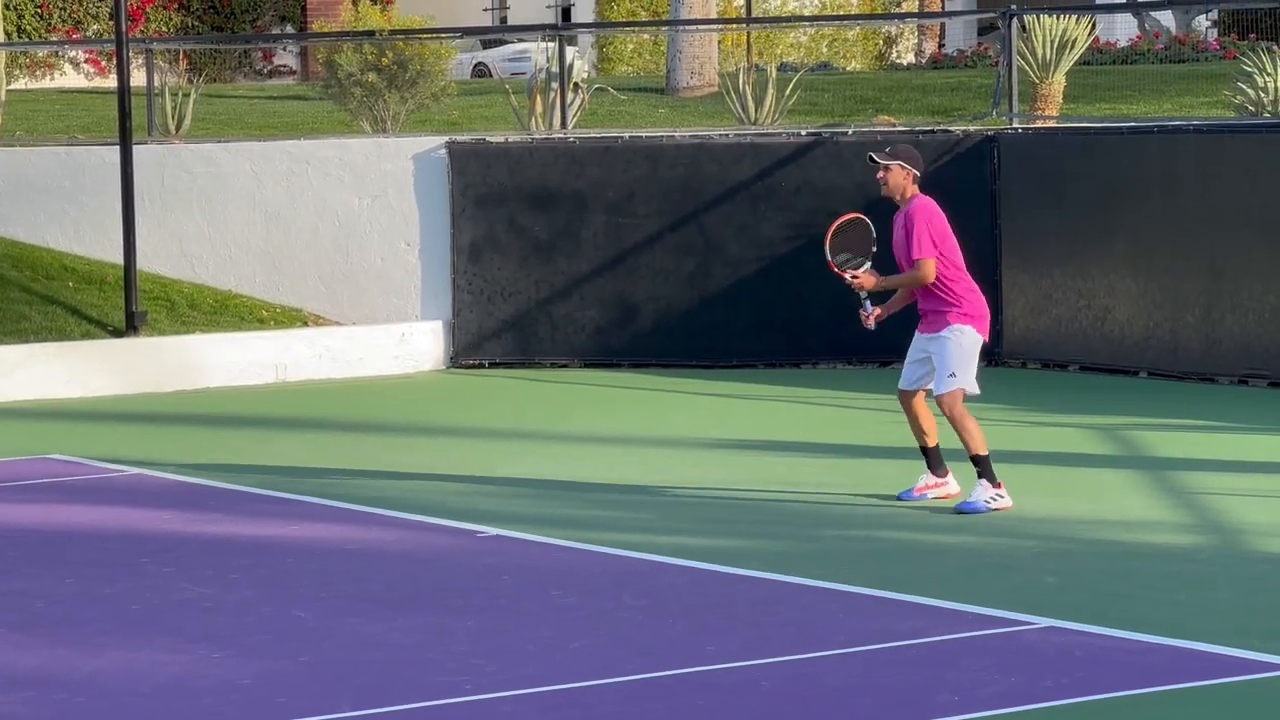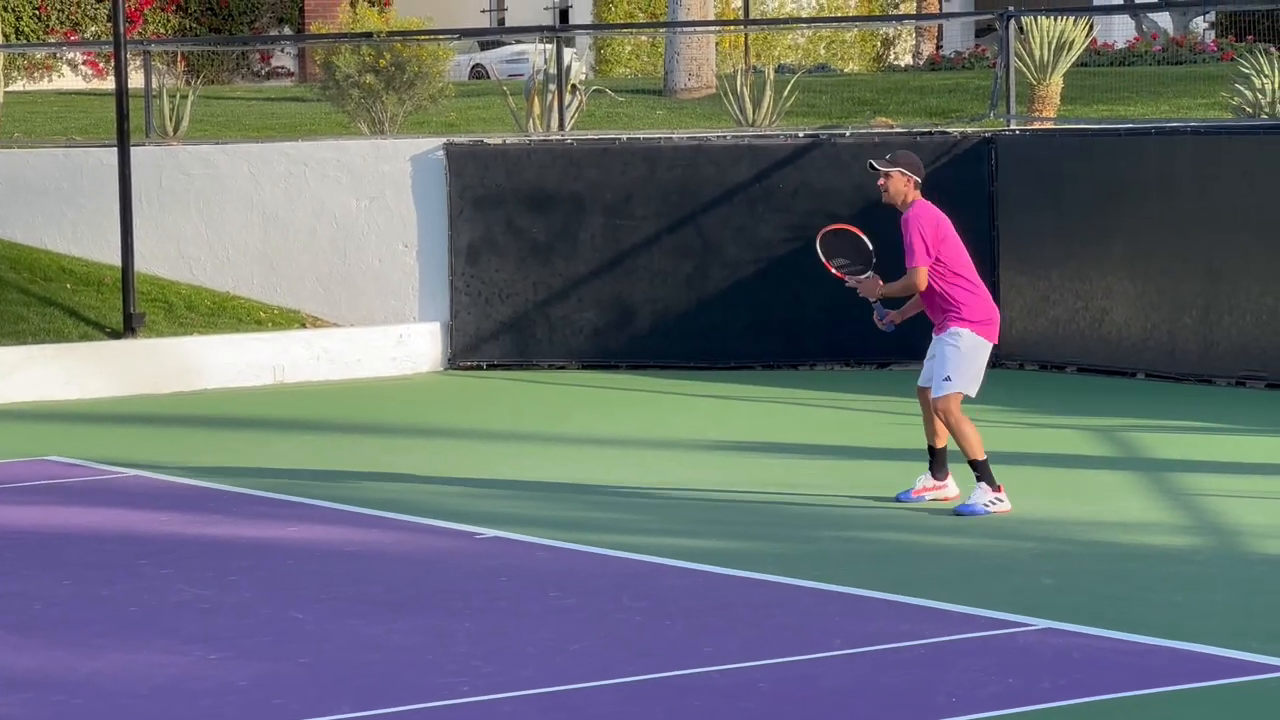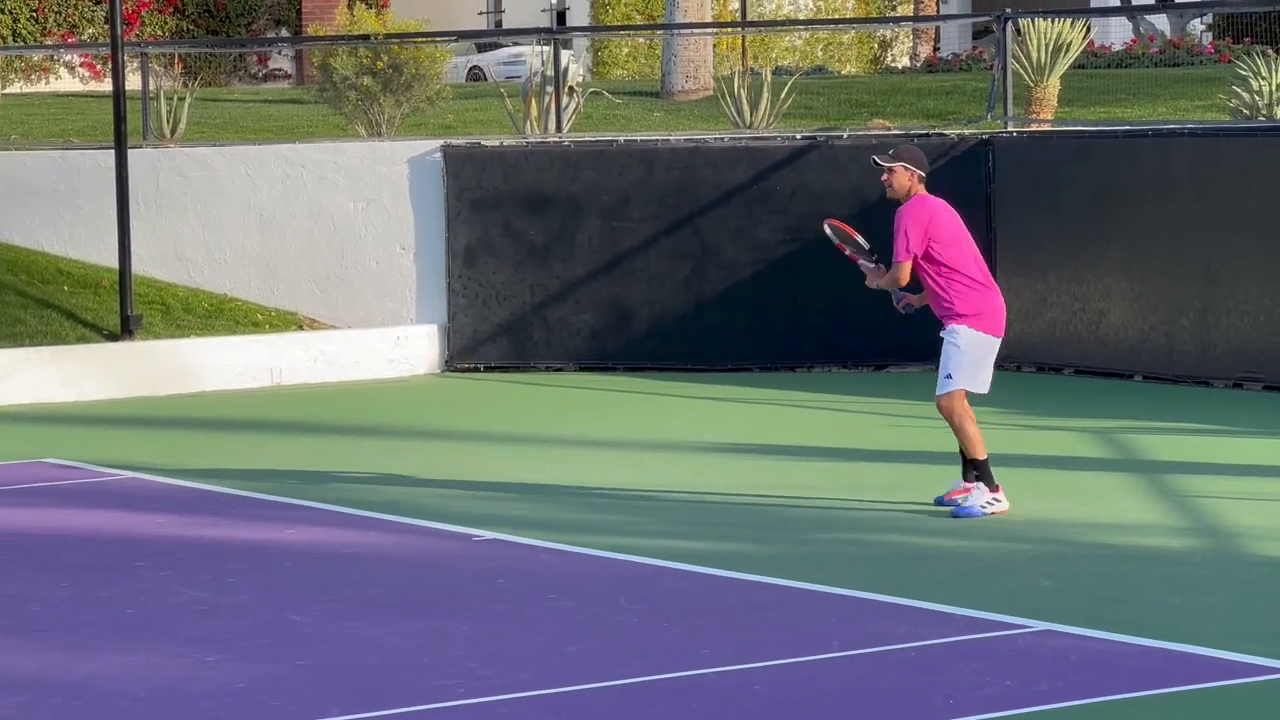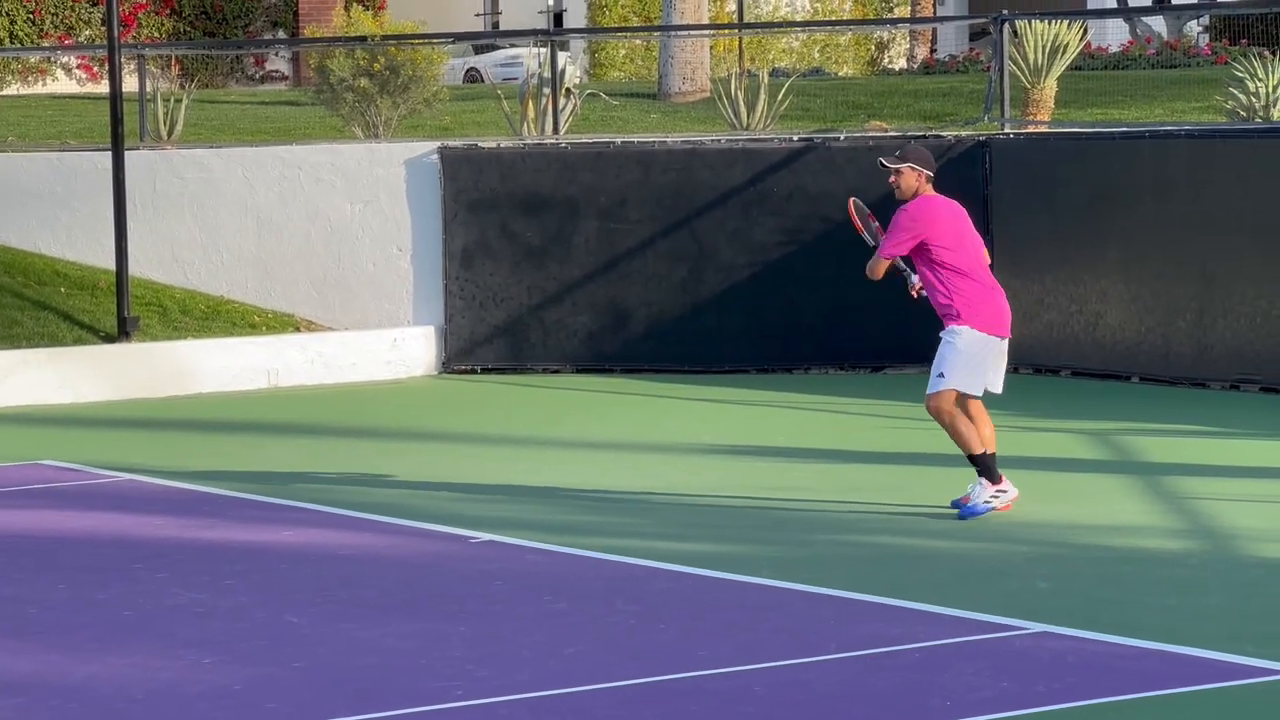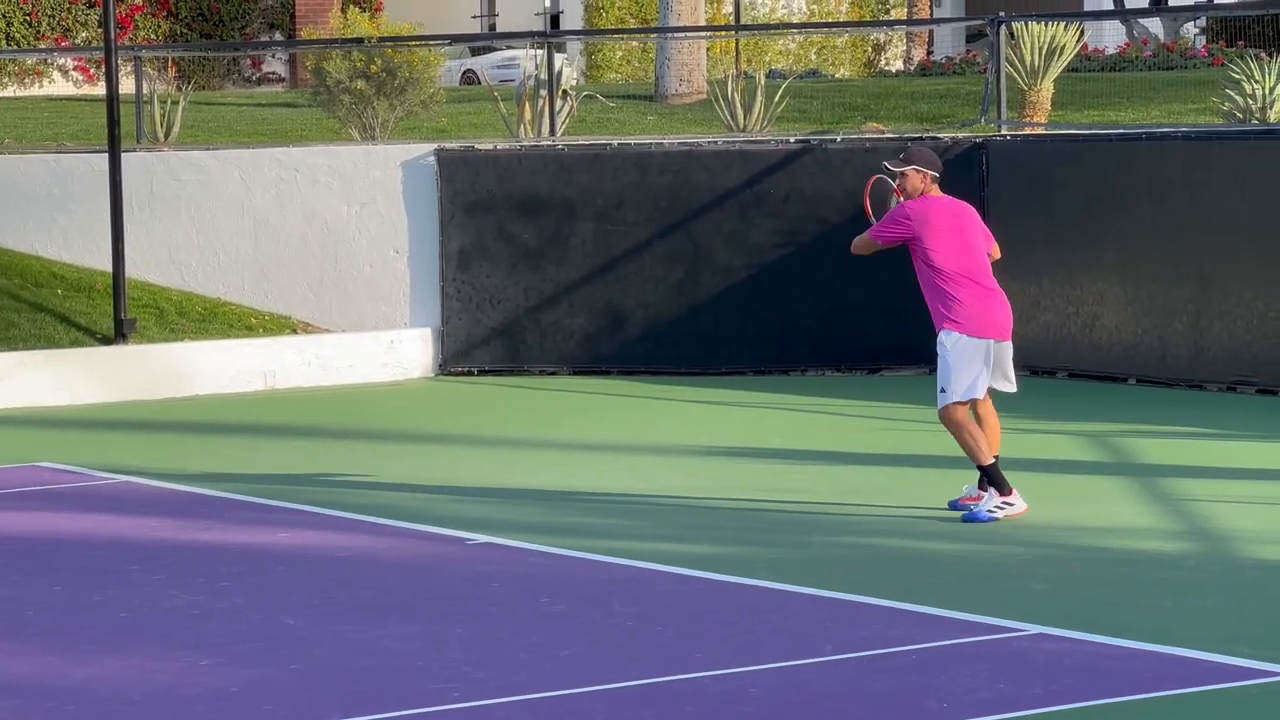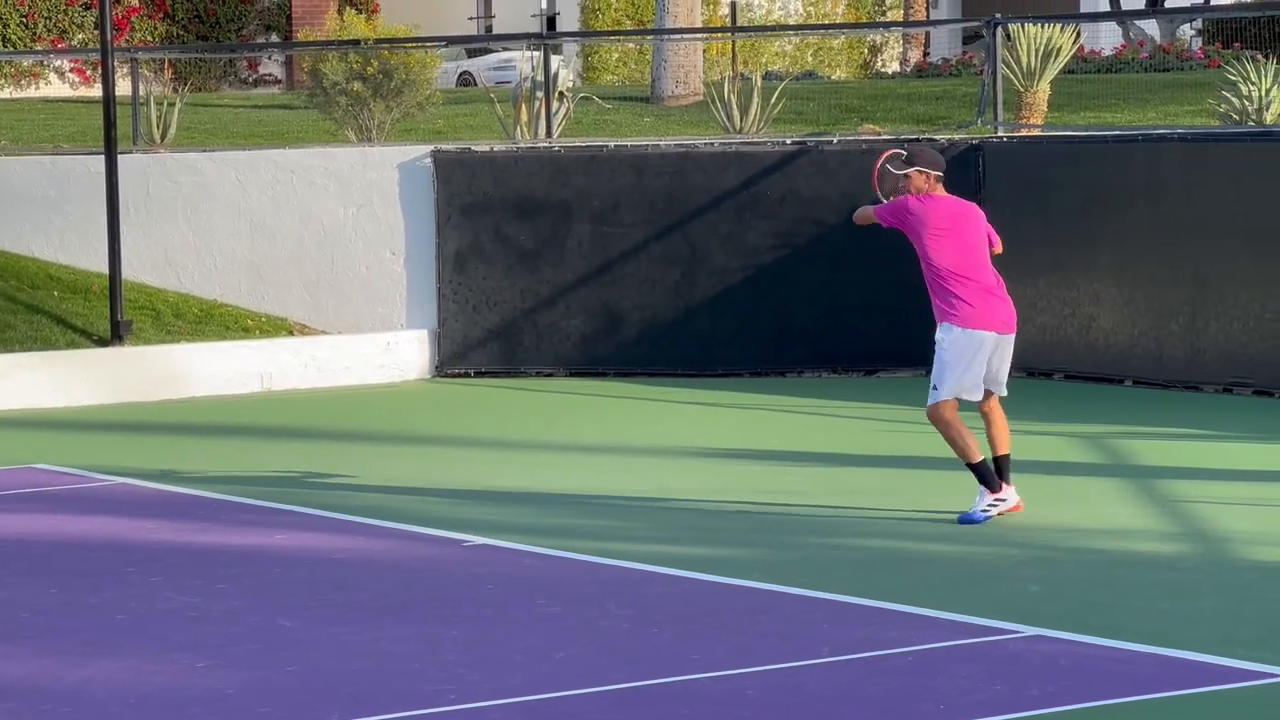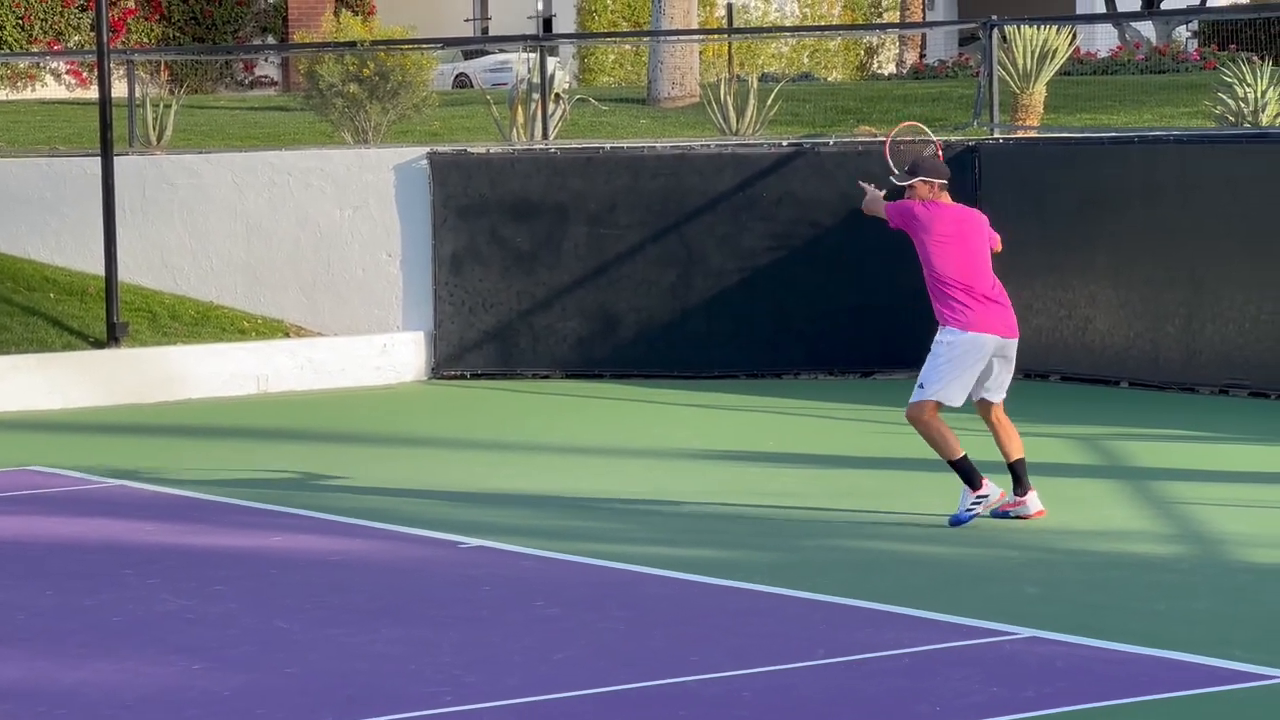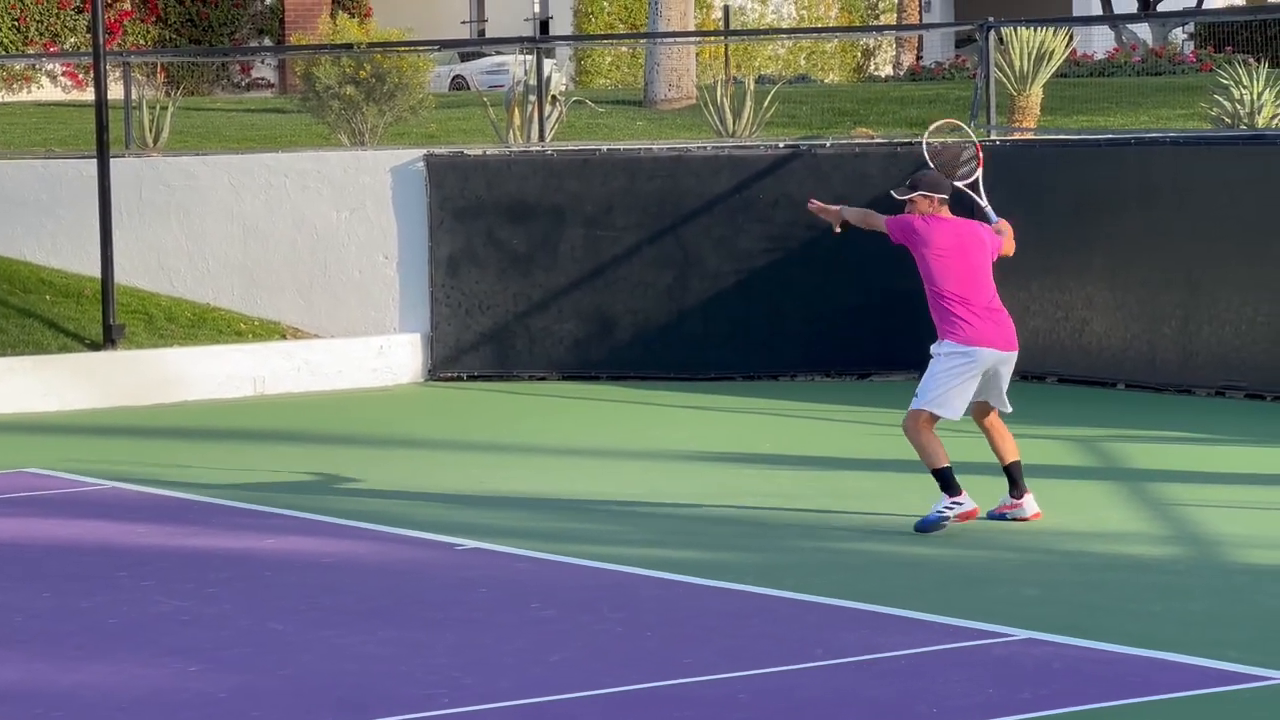
dt=0.1s
person 1, frame 1
left shoulder: (920, 211)
right shoulder: (904, 216)
left elbow: (926, 274)
left wrist: (879, 281)
right wrist: (882, 310)
left hip: (960, 318)
right hip: (933, 322)
left knee: (950, 402)
right knee: (909, 395)
left ankle: (992, 487)
right ankle: (939, 476)
person 1, frame 2
left shoulder: (916, 218)
right shoulder: (919, 216)
left elbow: (918, 283)
left wrist: (879, 289)
right wrist: (898, 313)
left hip: (969, 321)
right hip: (957, 321)
left knee: (946, 404)
right knee: (927, 394)
left ankle: (991, 491)
right ankle: (938, 479)
person 1, frame 3
left shoulder: (910, 213)
right shoulder: (934, 208)
left elbow: (899, 276)
left wrist: (877, 278)
right wrist: (921, 298)
left hip: (971, 318)
right hip: (973, 314)
left knee: (949, 402)
right knee: (952, 400)
left ankle: (990, 491)
right ankle: (970, 481)
person 1, frame 4
left shoulder: (910, 213)
right shoulder: (952, 209)
left elbow: (874, 271)
left wrist: (879, 254)
left hip: (970, 321)
right hip: (997, 314)
left knee: (940, 403)
right knee: (968, 401)
left ankle: (994, 482)
right ankle: (989, 483)
person 1, frame 5
left shoulder: (909, 213)
right shoulder: (966, 210)
left elbow: (858, 247)
right elbow: (994, 252)
left wrist: (881, 232)
left hip: (963, 325)
right hip: (998, 317)
left knee: (953, 413)
right knee: (980, 400)
left ankle: (1005, 495)
right ankle: (987, 489)
person 1, frame 6
left shoulder: (911, 208)
right shoulder: (972, 210)
left elbow: (861, 217)
left wrist: (883, 209)
left hip: (964, 325)
right hip: (1004, 318)
left knee: (941, 411)
right knee: (988, 401)
left ankle: (993, 492)
right ankle: (1005, 487)
person 1, frame 7
left shoulder: (917, 213)
right shoulder: (977, 218)
left elbow: (870, 207)
left wrist: (872, 193)
left hip: (965, 330)
right hip: (1005, 327)
left knee: (920, 413)
right knee: (992, 410)
left ankle: (978, 487)
right ankle: (1024, 496)
person 1, frame 8
left shoulder: (916, 226)
right shoulder: (979, 231)
left elbow: (868, 219)
right elbow: (1007, 246)
left wrist: (836, 211)
right wrist: (1003, 227)
left hip: (964, 345)
right hip: (1004, 343)
left knee: (916, 423)
right knee: (986, 414)
left ankle: (954, 498)
right ankle: (1020, 498)
